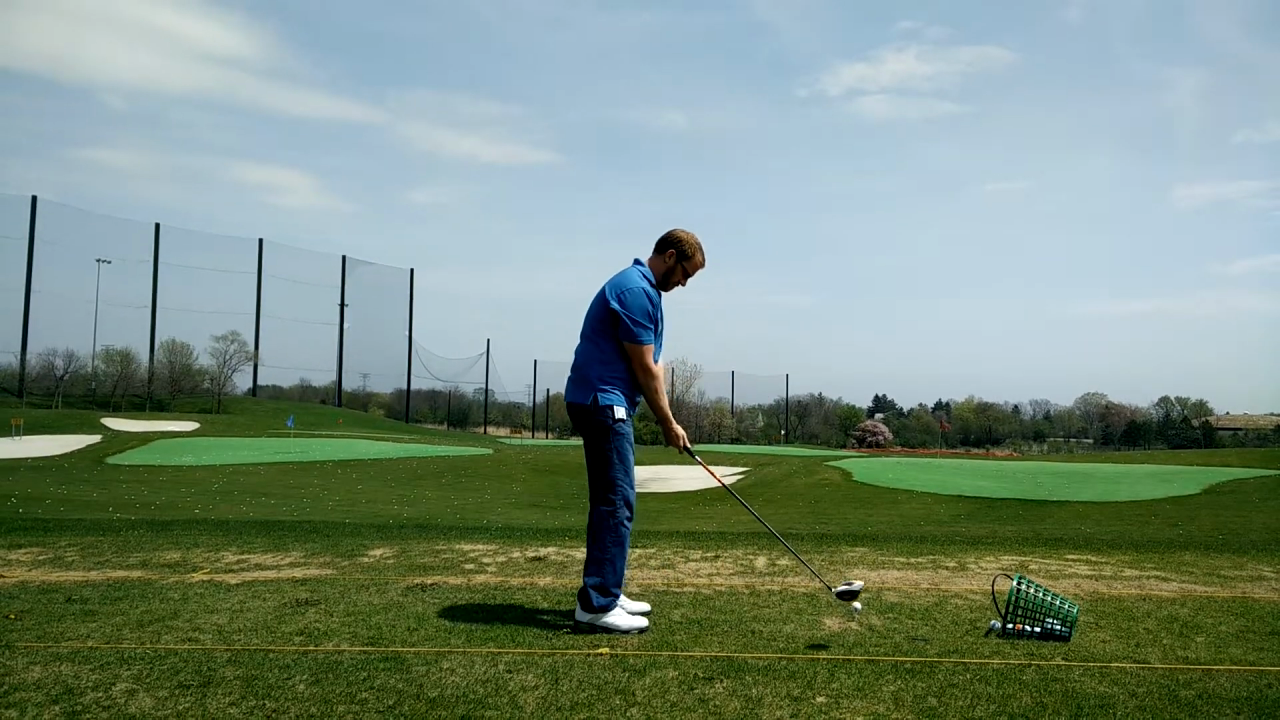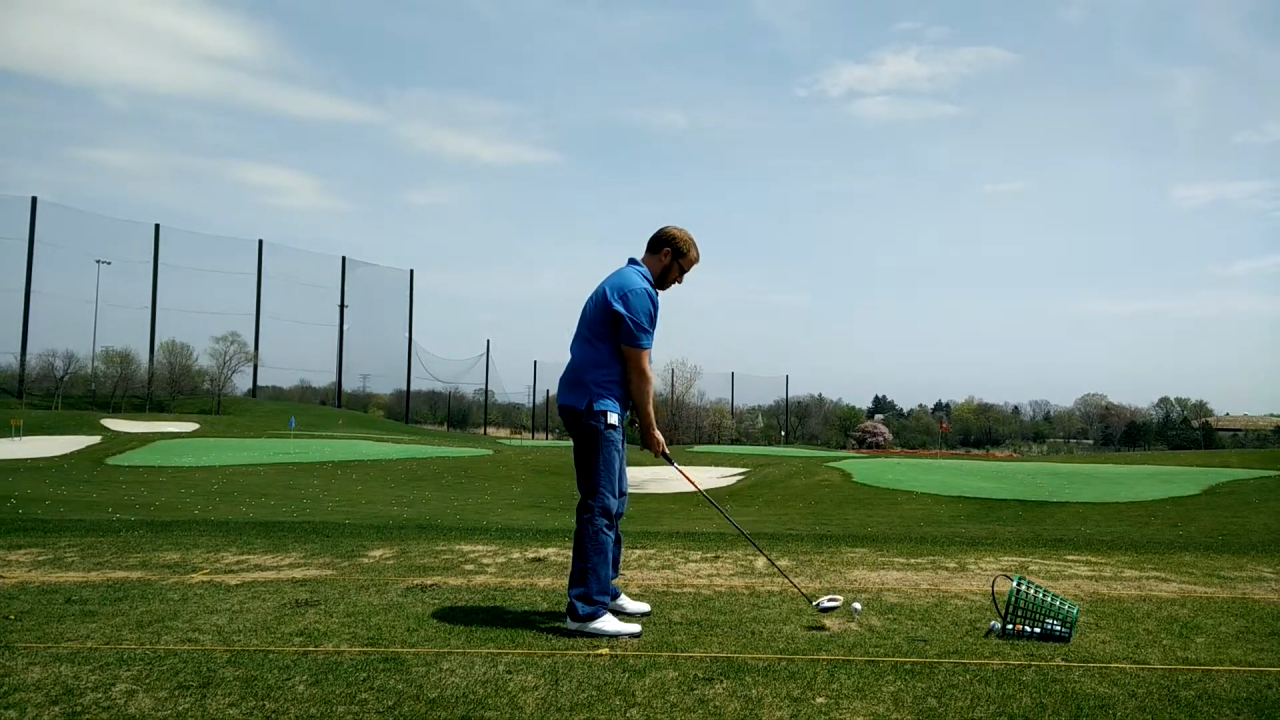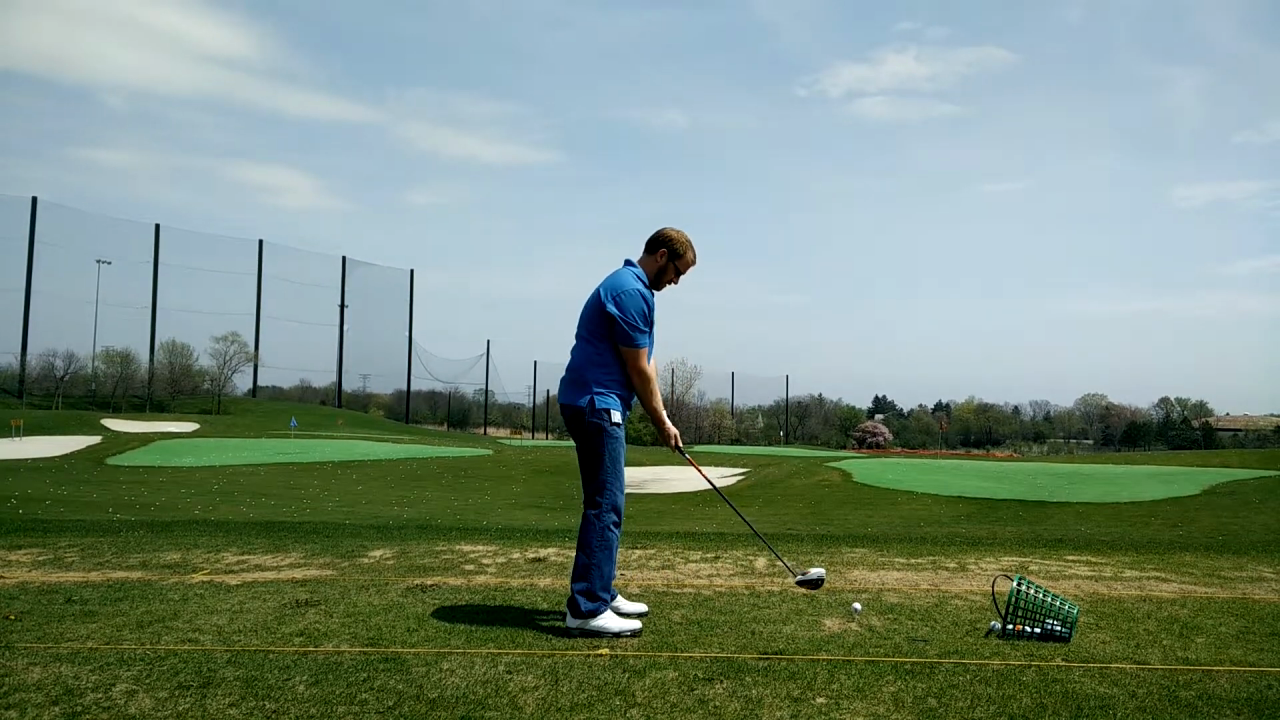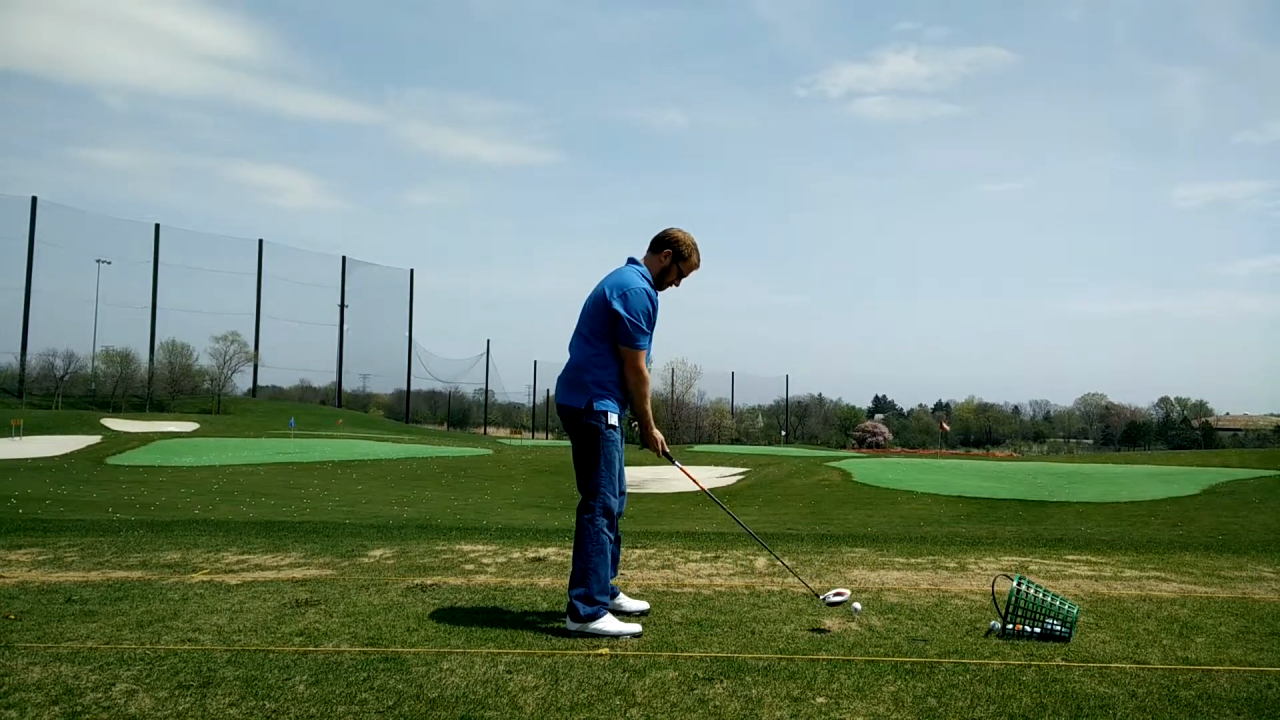
dt=0.4s
person 1, frame 1
left shoulder: (638, 286)
right shoulder: (636, 289)
left elbow: (652, 366)
right elbow: (643, 367)
left wrist: (668, 419)
right wrist: (668, 422)
left hip: (607, 402)
right hip: (602, 402)
left knee: (612, 499)
right knee: (617, 499)
left ankle: (606, 592)
right ankle: (597, 602)
person 1, frame 2
left shoulder: (626, 281)
right shoulder: (638, 290)
right elbow: (638, 371)
left wrist: (644, 423)
right wrist: (650, 428)
left hip: (594, 403)
right hip: (594, 406)
left knee: (612, 501)
right knee: (600, 505)
left ankle: (604, 591)
right ankle: (585, 611)
person 1, frame 3
left shoulder: (626, 284)
right shoulder: (632, 291)
left elbow: (642, 366)
right elbow: (638, 370)
left wrist: (662, 417)
right wrist: (661, 422)
left hip: (598, 404)
right hip: (596, 405)
left knee: (609, 500)
right knee: (605, 503)
left ankle: (600, 592)
right ankle: (586, 606)
person 1, frame 4
left shoulder: (624, 279)
right shoulder: (638, 290)
right elbow: (635, 371)
left wrist: (643, 421)
right wrist: (648, 427)
left hip: (589, 401)
right hip: (593, 405)
left knee: (610, 499)
right knee: (600, 505)
left ankle: (602, 590)
right ankle: (586, 611)
